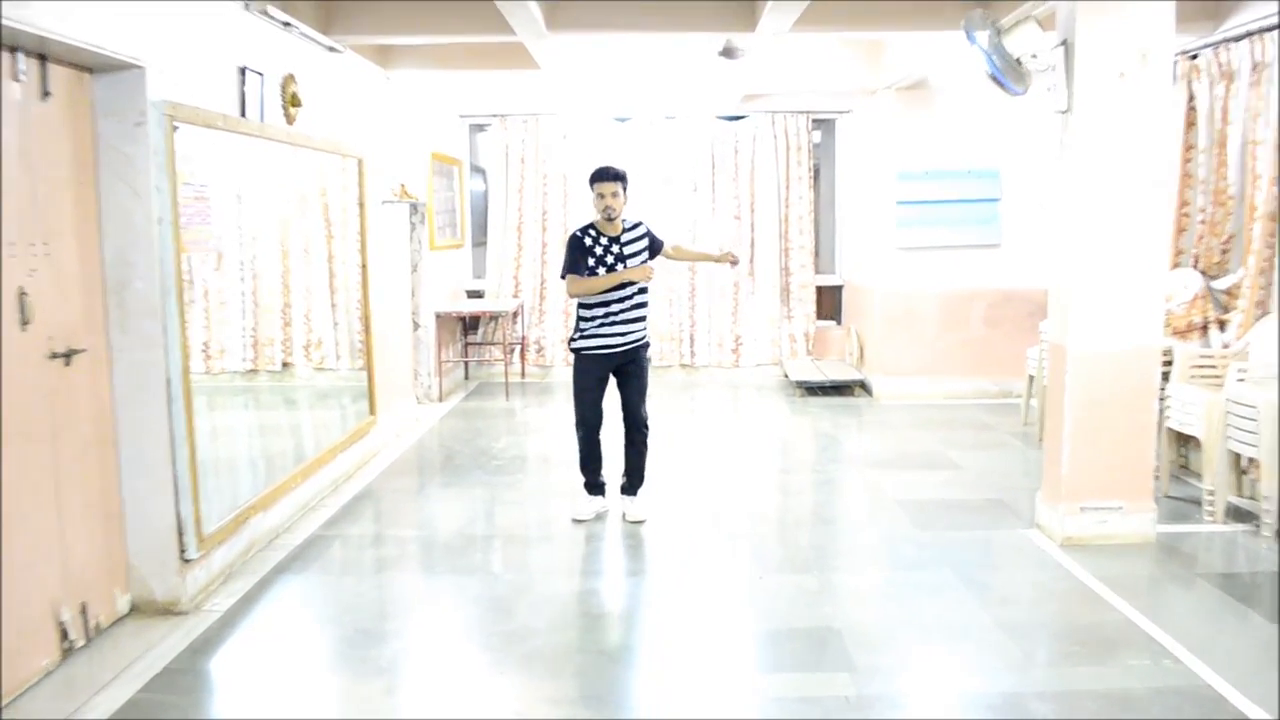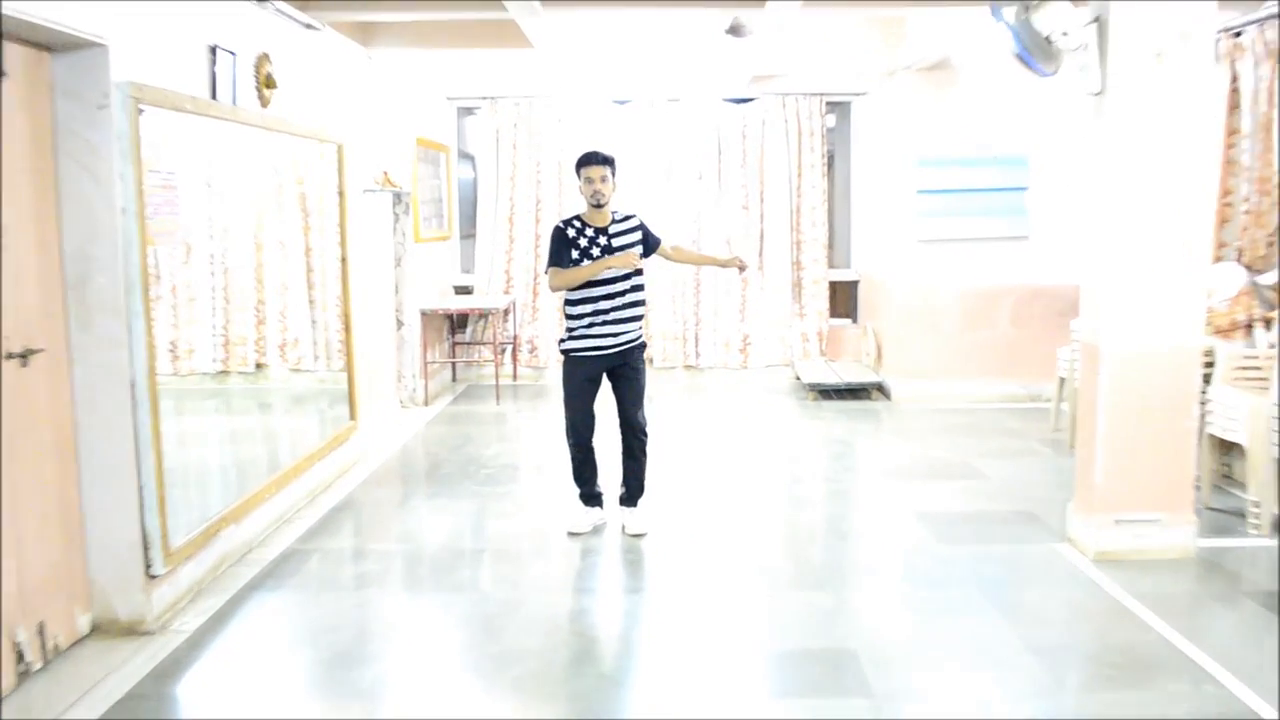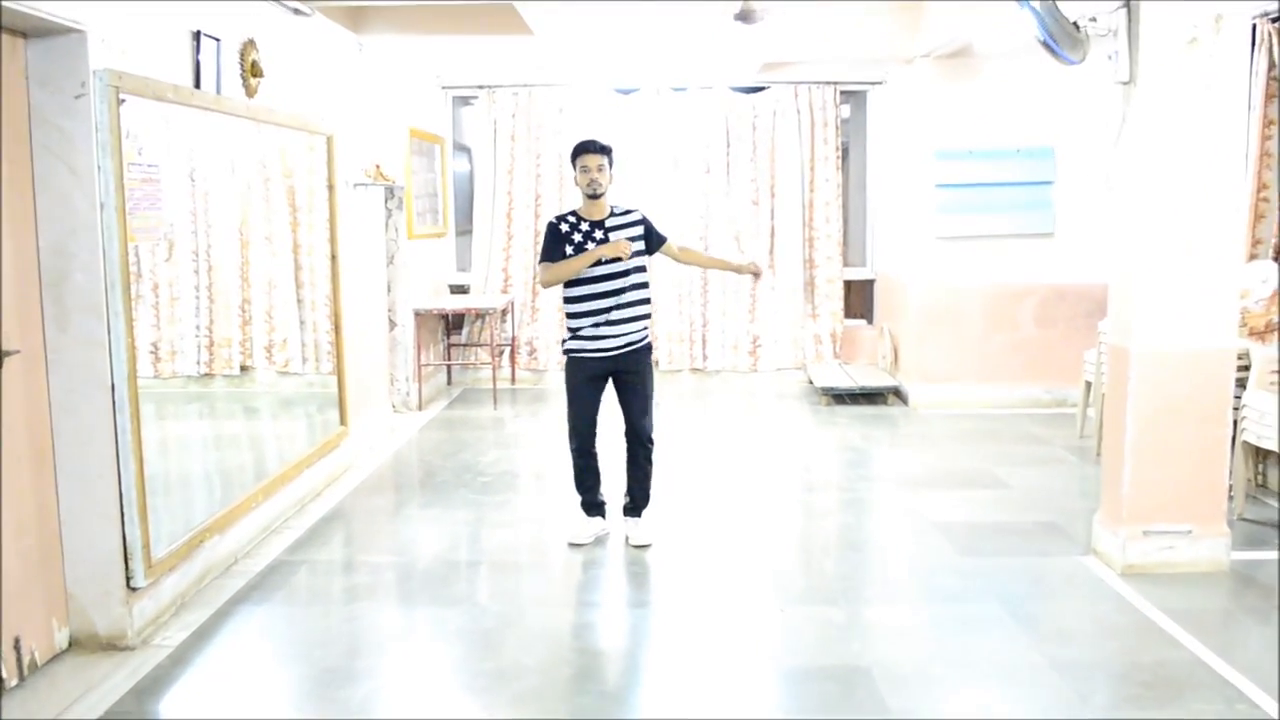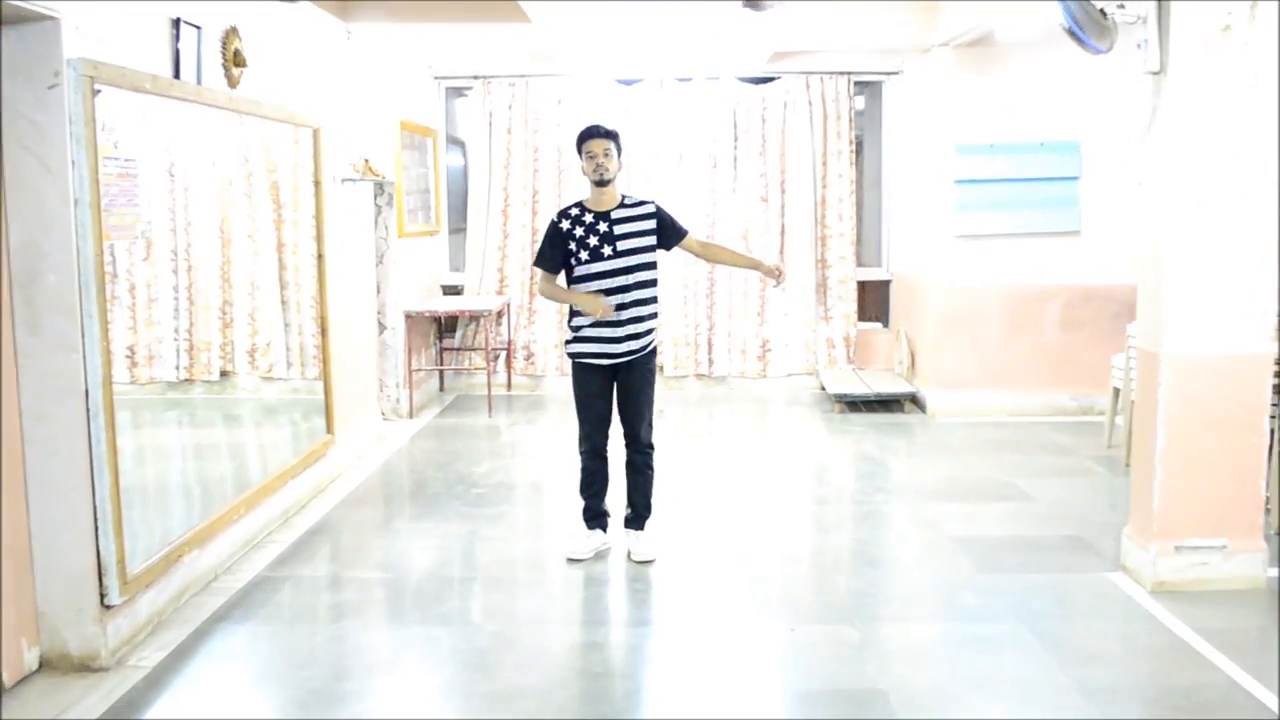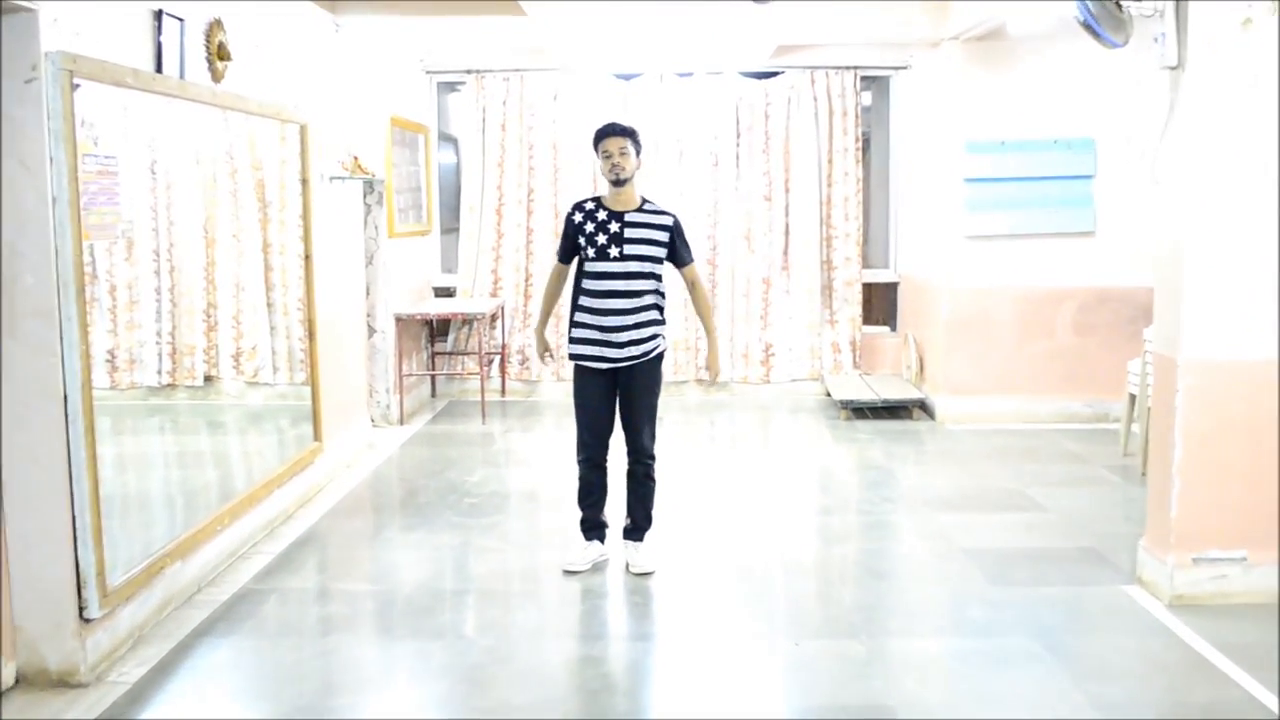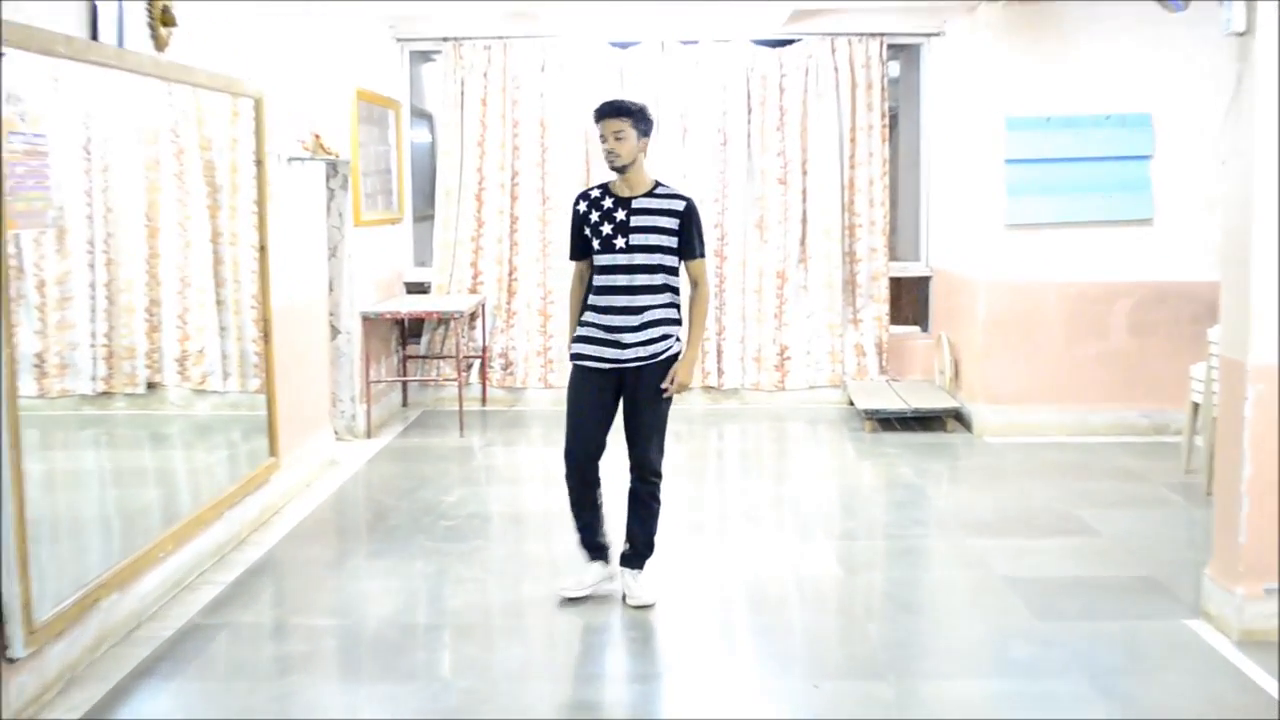
dt=0.5s
person 1, frame 1
left shoulder: (639, 231)
right shoulder: (580, 239)
left elbow: (670, 251)
right elbow: (573, 288)
left wrist: (715, 257)
right wrist: (626, 274)
left hip: (633, 347)
right hip: (591, 349)
left knee: (637, 421)
right knee: (587, 423)
left ankle: (631, 494)
right ankle: (594, 493)
person 1, frame 2
left shoulder: (633, 225)
right shoulder: (565, 231)
left elbow: (670, 251)
right elbow: (555, 281)
left wrist: (721, 261)
right wrist: (608, 262)
left hip: (628, 347)
right hip: (582, 350)
left knee: (634, 426)
right knee: (578, 430)
left ankle: (631, 505)
right ankle: (591, 504)
person 1, frame 3
left shoulder: (635, 221)
right shoulder: (560, 227)
left elbow: (678, 251)
right elbow: (546, 277)
left wrist: (736, 267)
right wrist: (599, 251)
left hip: (633, 349)
right hip: (585, 353)
left knee: (640, 433)
right knee: (581, 436)
left ankle: (635, 515)
right ankle: (593, 514)
person 1, frame 4
left shoulder: (648, 213)
right shoulder: (565, 222)
left elbow: (700, 247)
right elbow: (545, 284)
left wrist: (758, 264)
right wrist: (580, 297)
left hip: (638, 349)
right hip: (589, 351)
left knee: (640, 441)
right knee: (591, 443)
left ankle: (637, 529)
right ankle: (594, 528)
person 1, frame 5
left shoulder: (663, 222)
right shoulder: (580, 215)
left elbow: (693, 281)
right elbow: (560, 272)
left wrist: (712, 342)
right wrist: (540, 330)
left hip: (643, 355)
right hip: (590, 353)
left knee: (641, 450)
right knee: (590, 451)
left ankle: (636, 539)
right ankle: (593, 538)
person 1, frame 6
left shoulder: (678, 207)
right shoulder: (587, 204)
left elbow: (699, 283)
left wrist: (690, 355)
right wrist: (572, 340)
left hip: (653, 356)
right hip: (594, 354)
left knee: (646, 466)
right knee: (579, 454)
